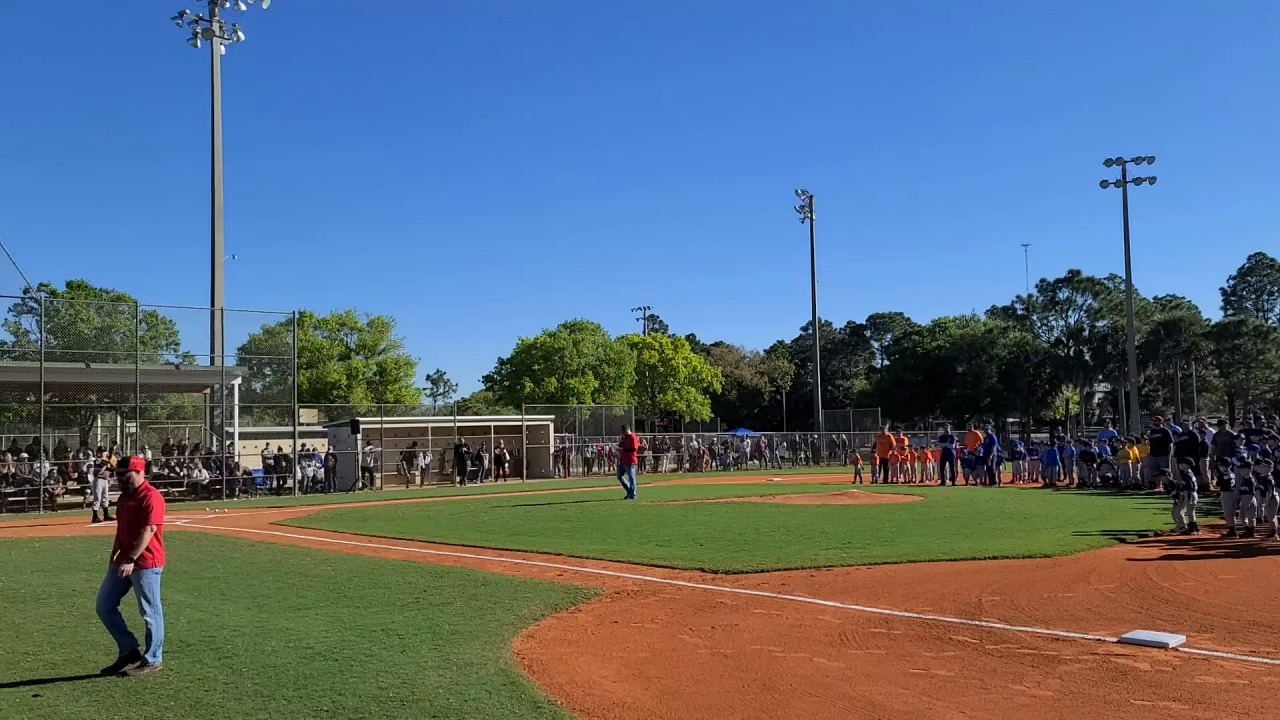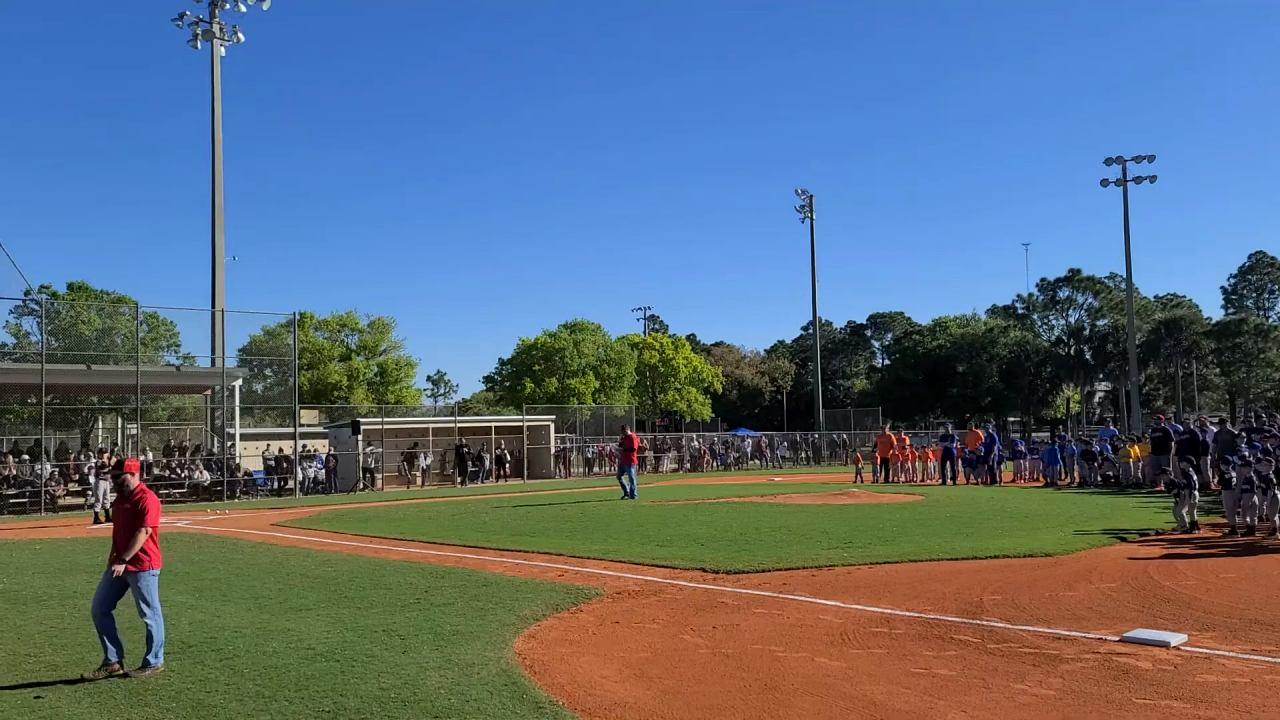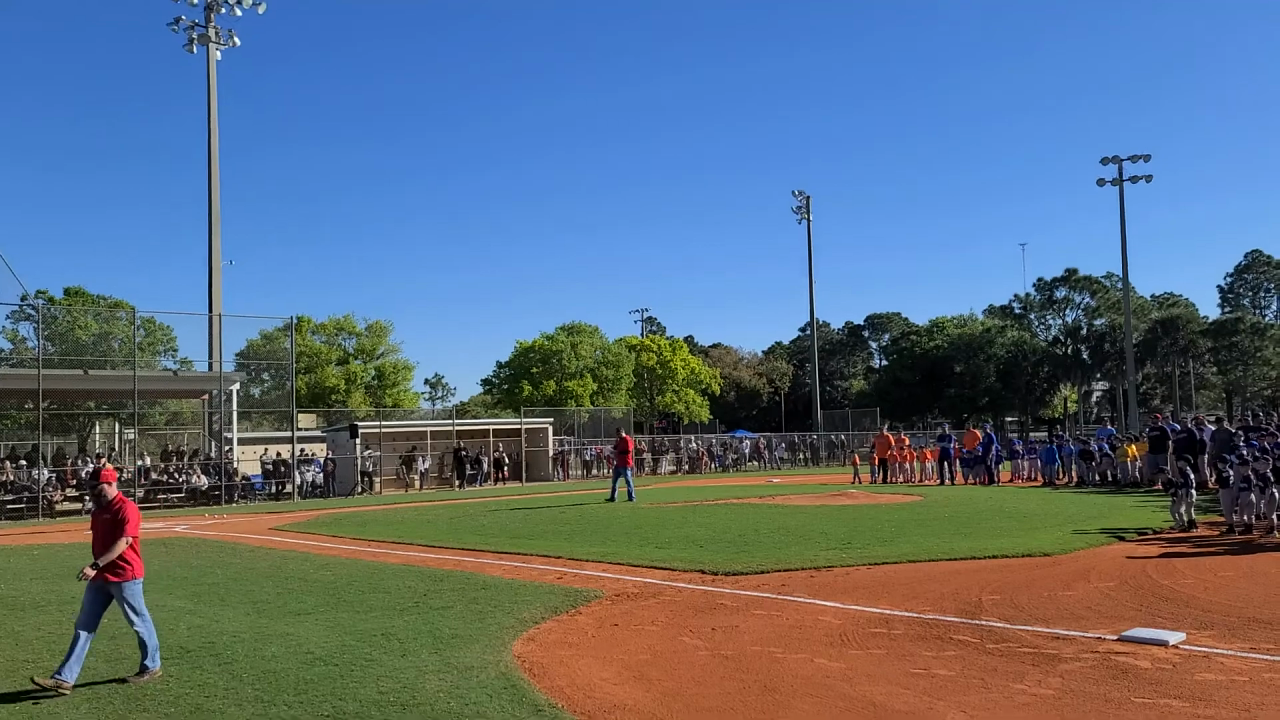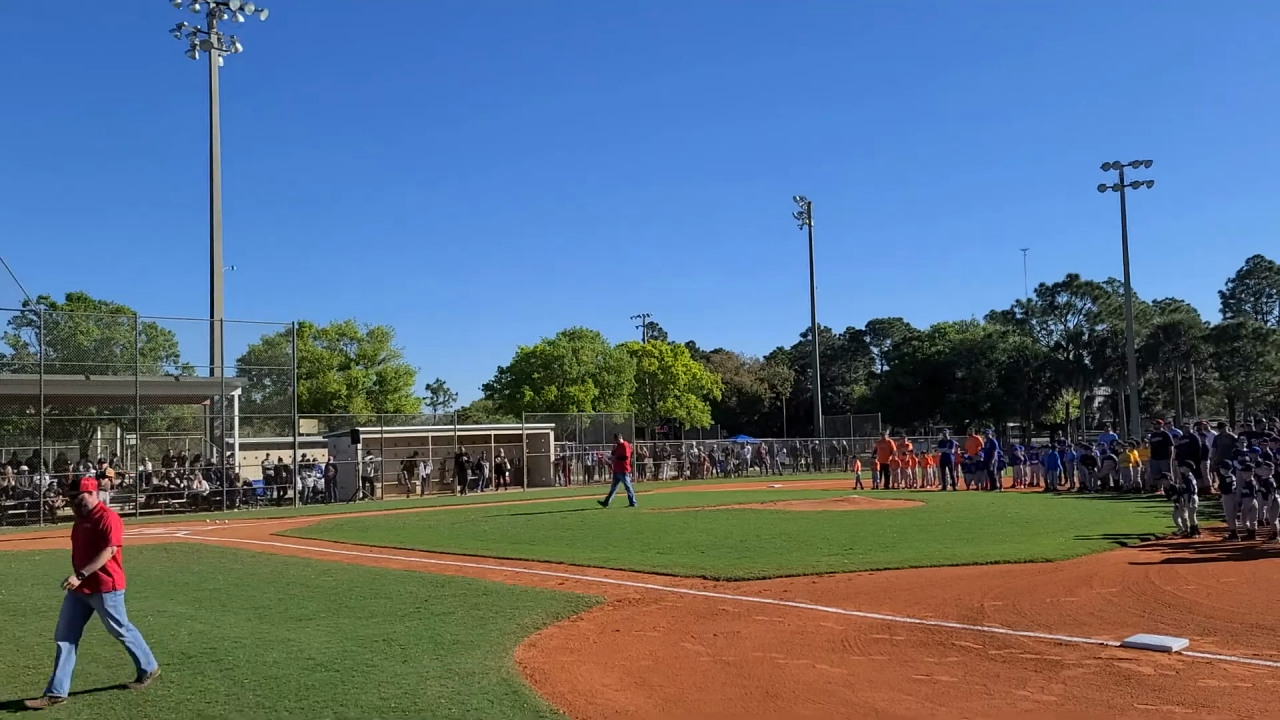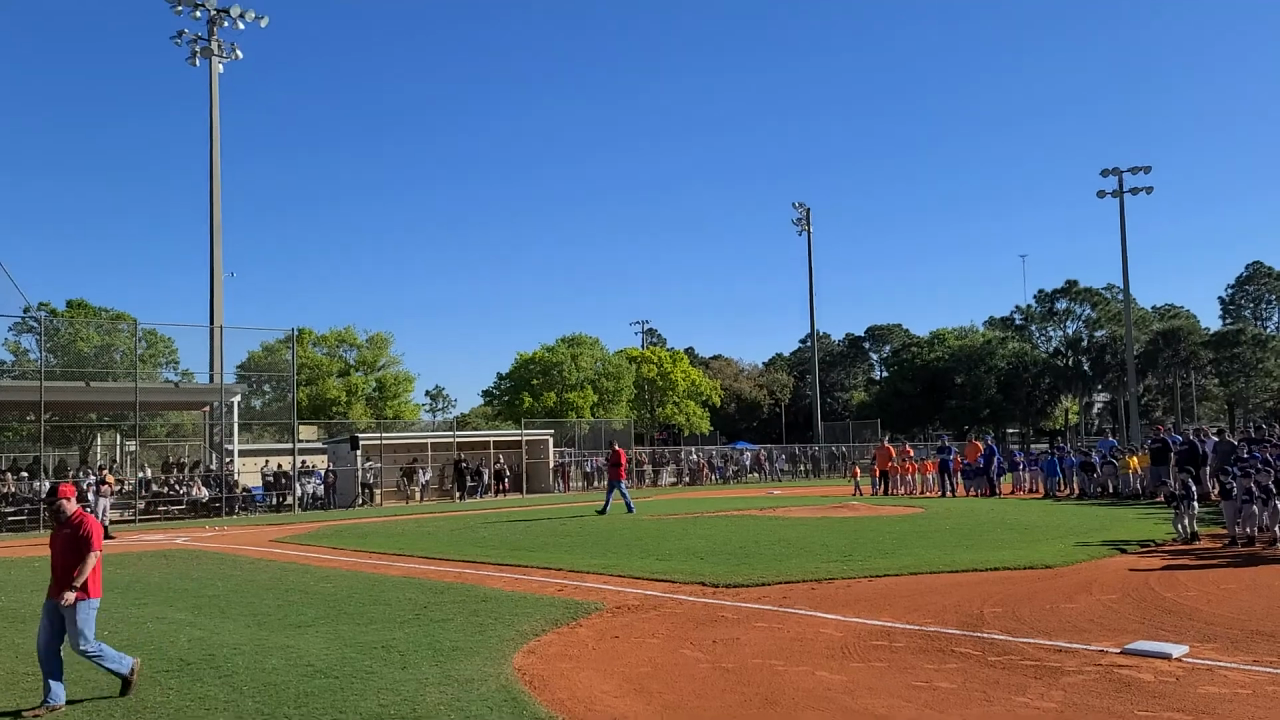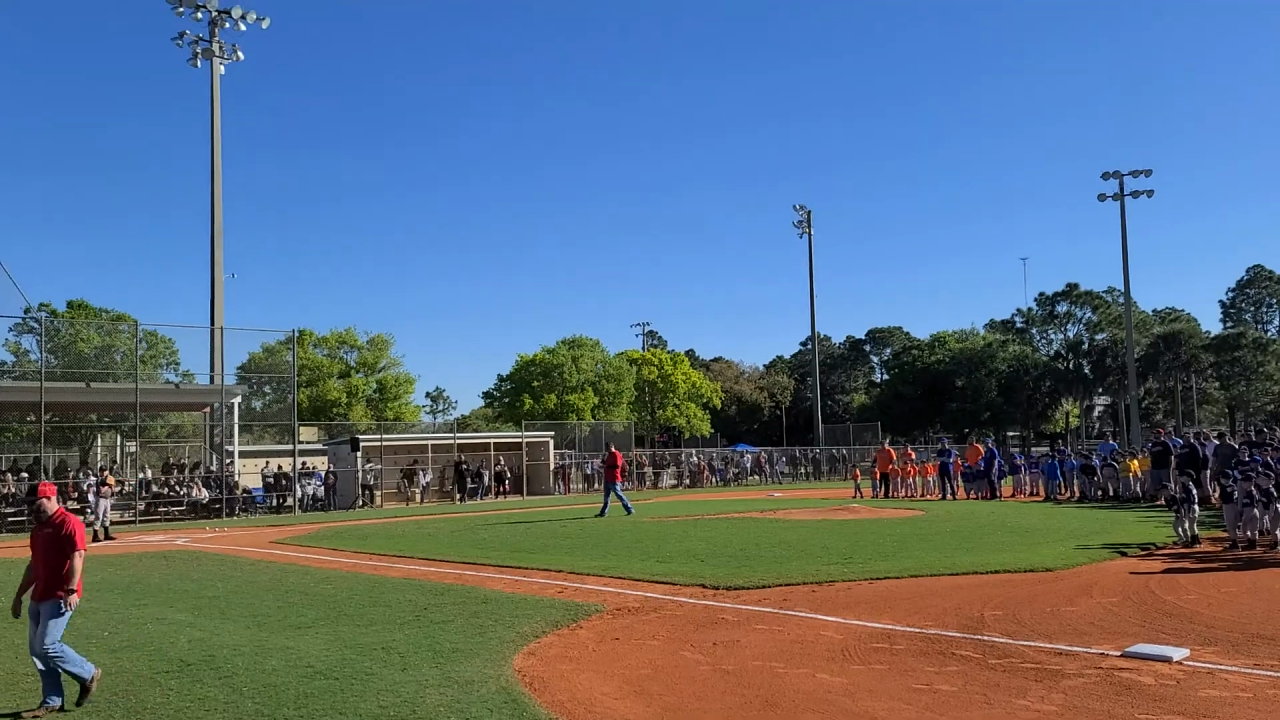
dt=0.1s
person 1, frame 1
left shoulder: (152, 497)
right shoulder: (125, 496)
left elbow: (148, 531)
left wrist: (130, 560)
right wrist: (115, 556)
left hip: (146, 564)
right hip: (123, 562)
left knee: (150, 613)
right knee: (104, 605)
left ankle: (152, 660)
right ankle: (131, 652)
person 1, frame 2
left shoulder: (147, 499)
right shoulder: (120, 498)
left elbow: (143, 533)
left wrist: (122, 560)
right wrist: (115, 559)
left hip: (143, 566)
right hip: (120, 564)
left knee: (149, 614)
right knee: (100, 609)
left ankle: (154, 661)
right ankle: (113, 661)
person 1, frame 3
left shoulder: (127, 509)
right shoulder: (98, 508)
left elbow: (122, 543)
left wrist: (96, 566)
right wrist: (95, 570)
left hip: (125, 576)
right hip: (100, 577)
left knee: (138, 622)
right knee: (84, 625)
left ankle: (151, 667)
right ankle: (64, 678)
person 1, frame 4
left shoulder: (108, 518)
right shoulder: (80, 518)
left elbow: (108, 552)
left wrist: (80, 575)
left hip: (106, 587)
right hip: (79, 589)
left knee: (122, 632)
right knee: (64, 637)
left ankle: (148, 668)
right ankle: (57, 692)
person 1, frame 5
left shoulder: (87, 524)
right shoulder: (59, 526)
left elbow: (92, 558)
left wrist: (73, 589)
right wrist: (50, 595)
left hip: (80, 596)
right hip: (58, 597)
left knee: (84, 645)
right knee: (46, 647)
left ankle: (127, 667)
right ankle: (53, 701)
person 1, frame 6
left shoulder: (69, 523)
right shoulder: (39, 526)
left elbow: (77, 557)
right elbow: (34, 563)
left wrist: (72, 590)
right wrist: (19, 595)
left hip: (60, 595)
right hip: (40, 597)
left knee: (47, 645)
right knee: (38, 649)
left ankle: (87, 674)
right ankle: (53, 701)
